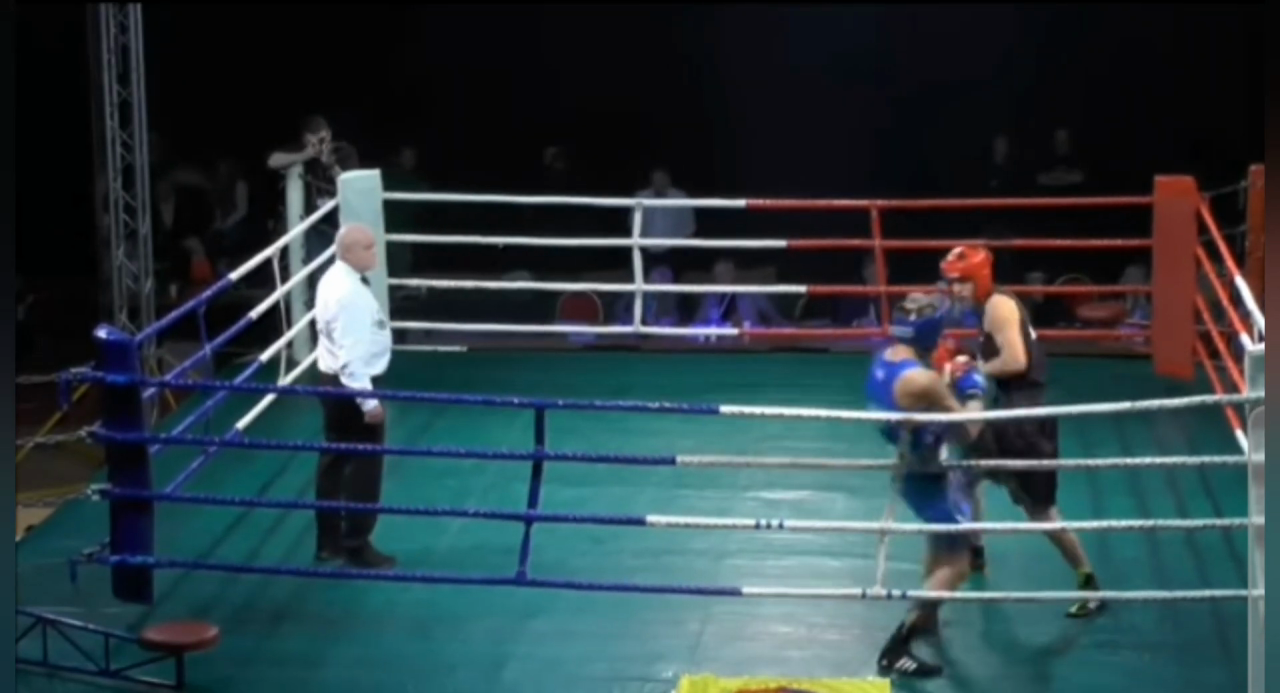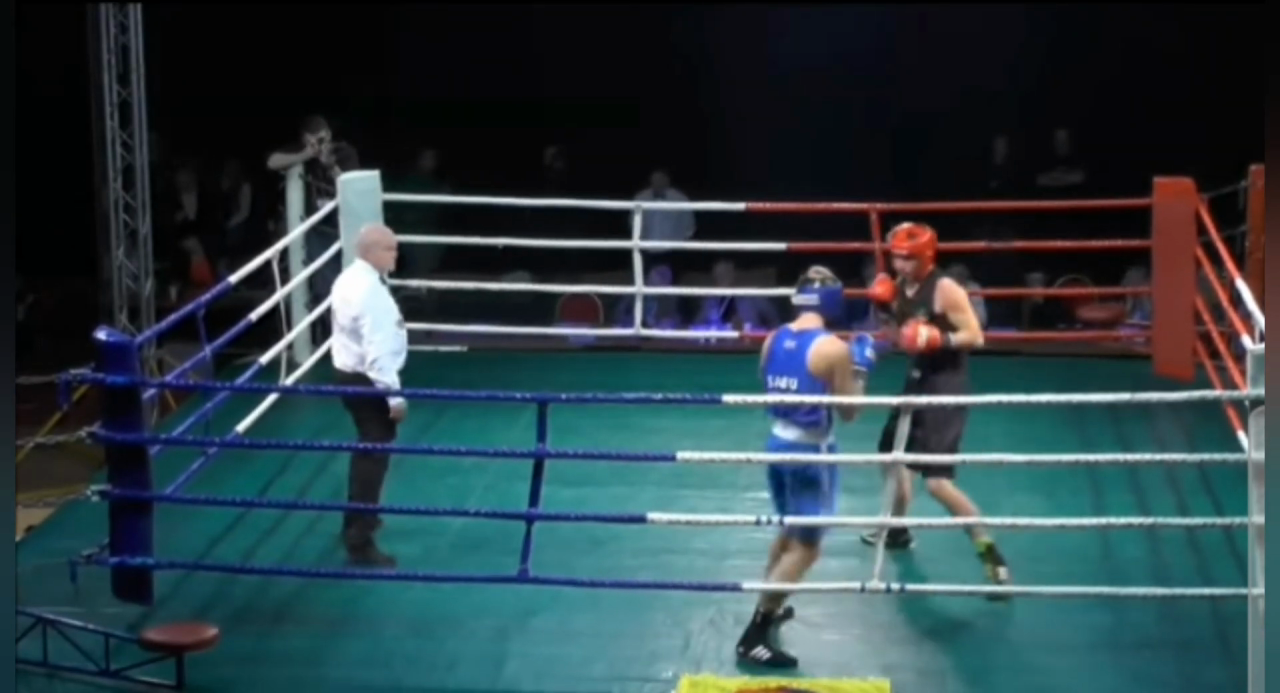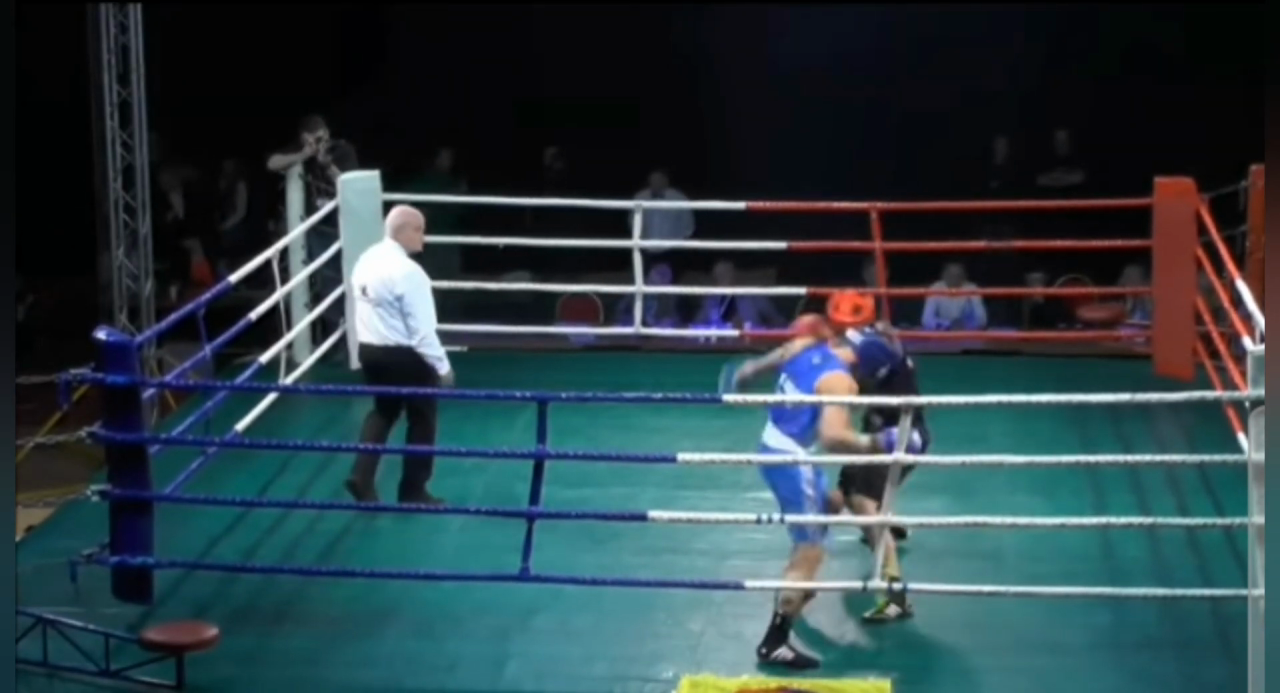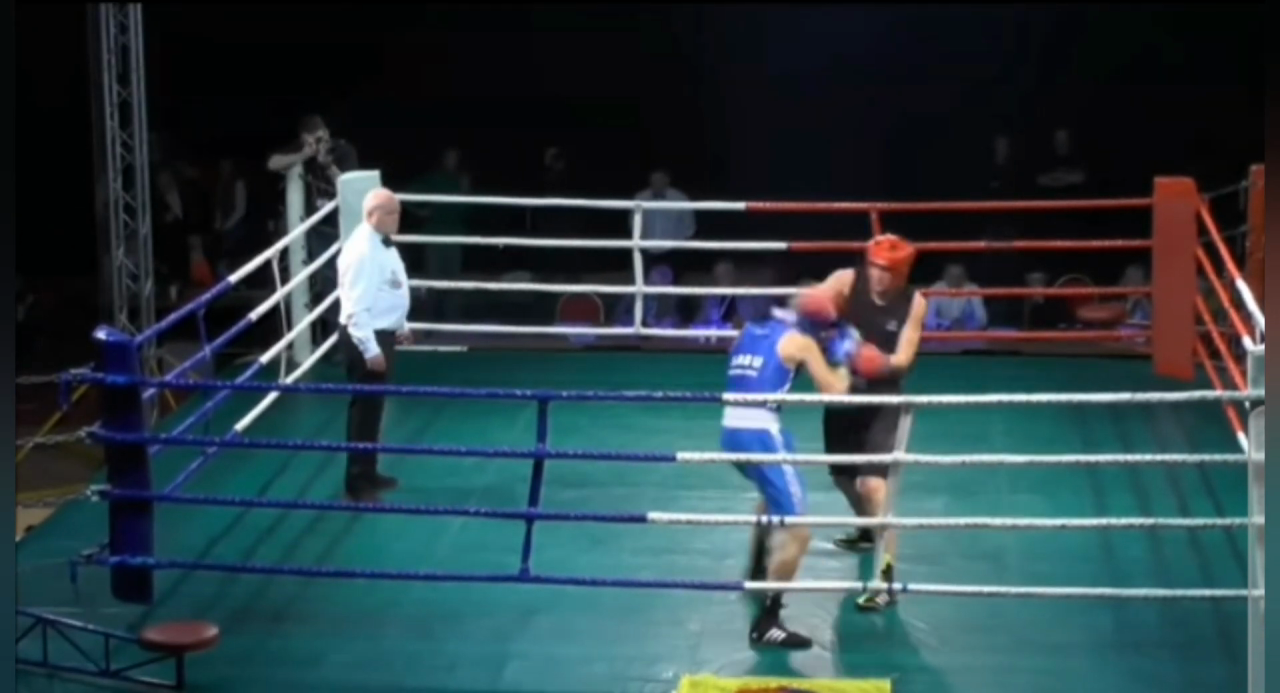
dt=0.7s
person 1, frame 1
left shoulder: (880, 361)
right shoulder: (922, 381)
right elbow: (967, 432)
right wrist: (975, 393)
left hip: (905, 469)
right hip: (928, 476)
left knee: (943, 543)
right knee: (955, 564)
left ankle: (923, 618)
right ankle: (895, 650)
person 1, frame 2
left shoulder: (772, 340)
right shoulder: (834, 348)
right elbow: (848, 411)
right wrist: (862, 368)
left hip: (779, 443)
right hip: (812, 451)
left knee: (788, 533)
right knee: (805, 547)
left ankle: (769, 609)
right ankle: (754, 637)
person 1, frame 3
left shoulder: (805, 347)
right shoulder: (840, 382)
left elbow: (771, 361)
right elbow: (833, 438)
left wrist: (747, 371)
right wrist: (883, 441)
left hip: (773, 449)
right hip: (791, 460)
left knee: (827, 508)
right knee: (811, 554)
left ankle: (796, 588)
right ankle: (774, 643)
person 1, frame 4
left shoulder: (749, 334)
right shoulder: (800, 342)
right elbow: (835, 390)
right wrist: (845, 352)
left hip: (732, 430)
right hip: (760, 435)
left knee: (773, 498)
right knee: (797, 531)
left ankle: (760, 564)
right ankle: (766, 623)
person 2, frame 1
left shoulder: (998, 305)
right shoulder: (991, 307)
left elbow: (1016, 362)
left wrist: (974, 370)
left hip: (1028, 414)
right hip: (1005, 409)
left knee: (1041, 511)
left ankle: (1089, 582)
right ankle: (972, 554)
person 2, frame 2
left shoulder: (945, 288)
right shoulder: (901, 288)
left elbow: (976, 336)
right elbow: (897, 340)
left wrist: (939, 339)
right wrist: (884, 310)
left hip: (945, 386)
right hip: (917, 381)
left knee: (936, 480)
right knee: (891, 457)
left ankle: (990, 554)
right ankle: (897, 530)
person 2, frame 3
left shoulder: (881, 340)
right shoulder: (861, 342)
left hip: (901, 431)
right hip: (878, 427)
left knee: (864, 501)
right knee: (850, 493)
left ankle: (896, 595)
right ankle: (890, 529)
person 2, frame 4
left shoulder: (915, 303)
right shoulder: (849, 280)
left elbow: (904, 356)
left wrist: (881, 365)
left hip: (884, 397)
left knee: (874, 484)
right knee: (844, 475)
left ankle: (886, 575)
right ankle: (870, 530)
person 3, frame 1
left shoulder: (335, 279)
right shoulder: (348, 293)
right elbow: (351, 355)
right wrist: (368, 400)
left hip: (332, 381)
right hip: (351, 386)
left knee: (335, 460)
right knee: (365, 465)
left ankle: (330, 540)
right ankle: (356, 545)
person 3, frame 2
left shoulder: (347, 280)
right shoulder: (371, 292)
right elbow: (378, 351)
right wrist: (395, 395)
left hip: (347, 375)
right hip: (367, 381)
left knee: (367, 448)
right knee: (375, 456)
left ankle: (357, 522)
right ankle: (360, 540)
person 3, frame 3
left shoulder: (365, 261)
right shoulder: (408, 272)
right elbow: (422, 327)
right wrist: (442, 366)
left hip: (370, 350)
right hip: (404, 355)
left knee: (382, 412)
right knee: (421, 421)
left ankle: (362, 478)
right ankle: (412, 492)
person 3, frame 4
left shoulder: (383, 244)
right shoulder: (361, 251)
right elbow: (356, 307)
left wrist: (401, 327)
right wrist: (370, 349)
left hip: (381, 334)
right hip: (365, 338)
left knee: (370, 406)
right knee: (366, 407)
left ankle: (366, 474)
right ankle: (358, 483)
person 4, frame 1
left shoulder: (343, 152)
right shoulder: (300, 151)
right elbow: (272, 161)
left wrist: (331, 166)
right wrist: (305, 155)
right hip: (315, 228)
person 4, frame 2
left shoulder: (343, 151)
right shoulder: (299, 152)
right elbow: (272, 162)
left wrist: (331, 166)
right wrist: (305, 156)
right hip: (315, 228)
right knee: (322, 284)
right ankle: (324, 335)
person 4, frame 3
left shoulder: (343, 150)
right shoulder: (300, 150)
right elbow: (272, 163)
left wrist: (328, 165)
right wrist: (303, 156)
right hip: (317, 227)
right knee: (326, 284)
person 4, frame 4
left shoulder: (344, 150)
right shoulder: (299, 150)
right elbow: (272, 164)
left wrist: (329, 166)
right wrist: (302, 156)
right hip: (318, 227)
right knee: (326, 284)
